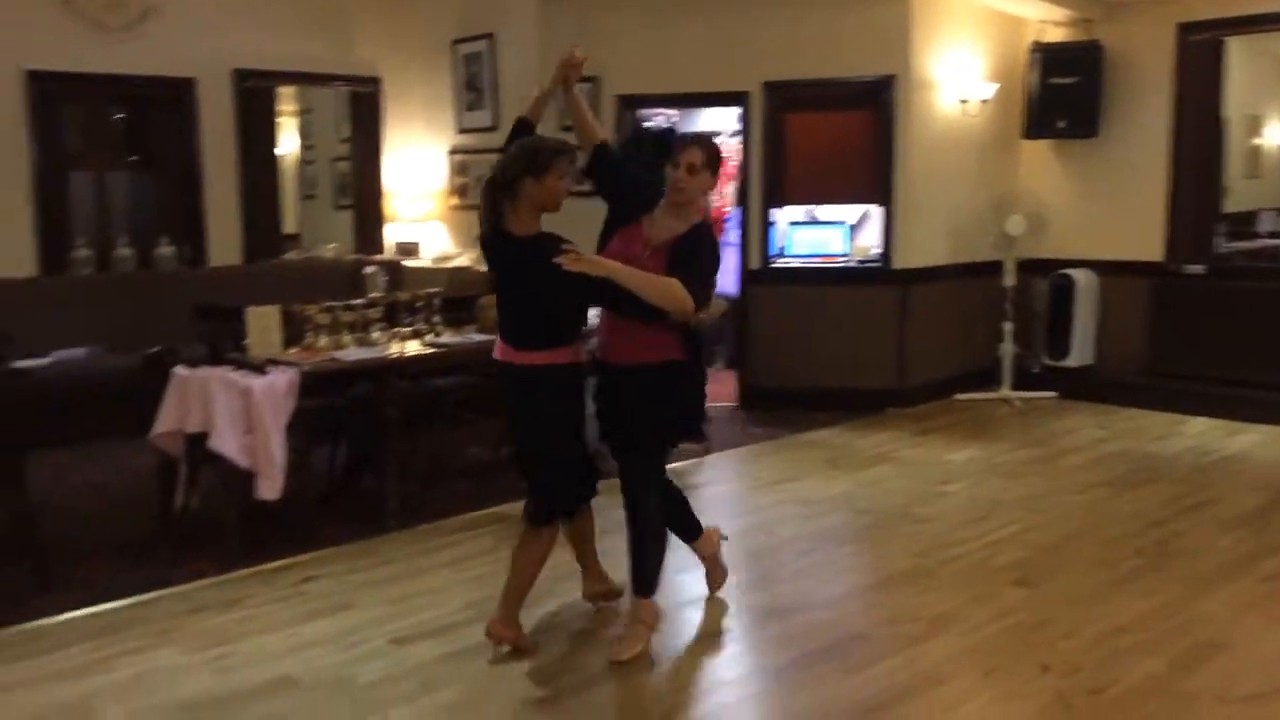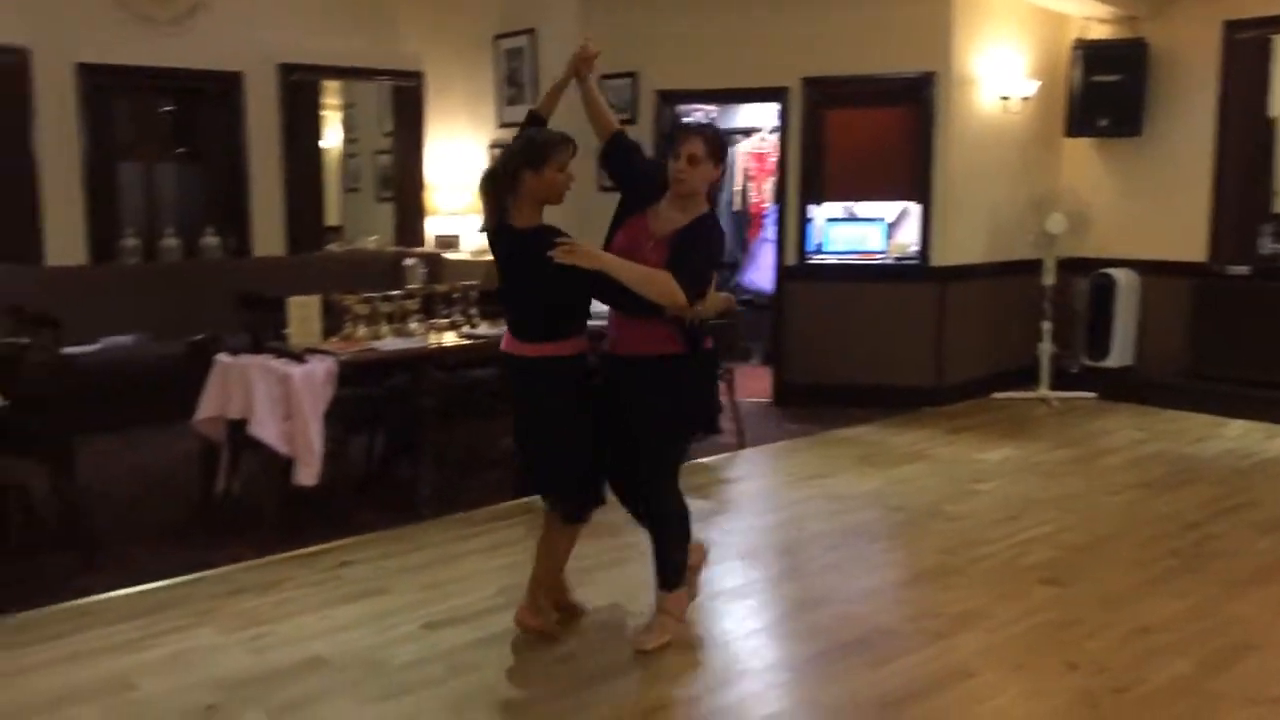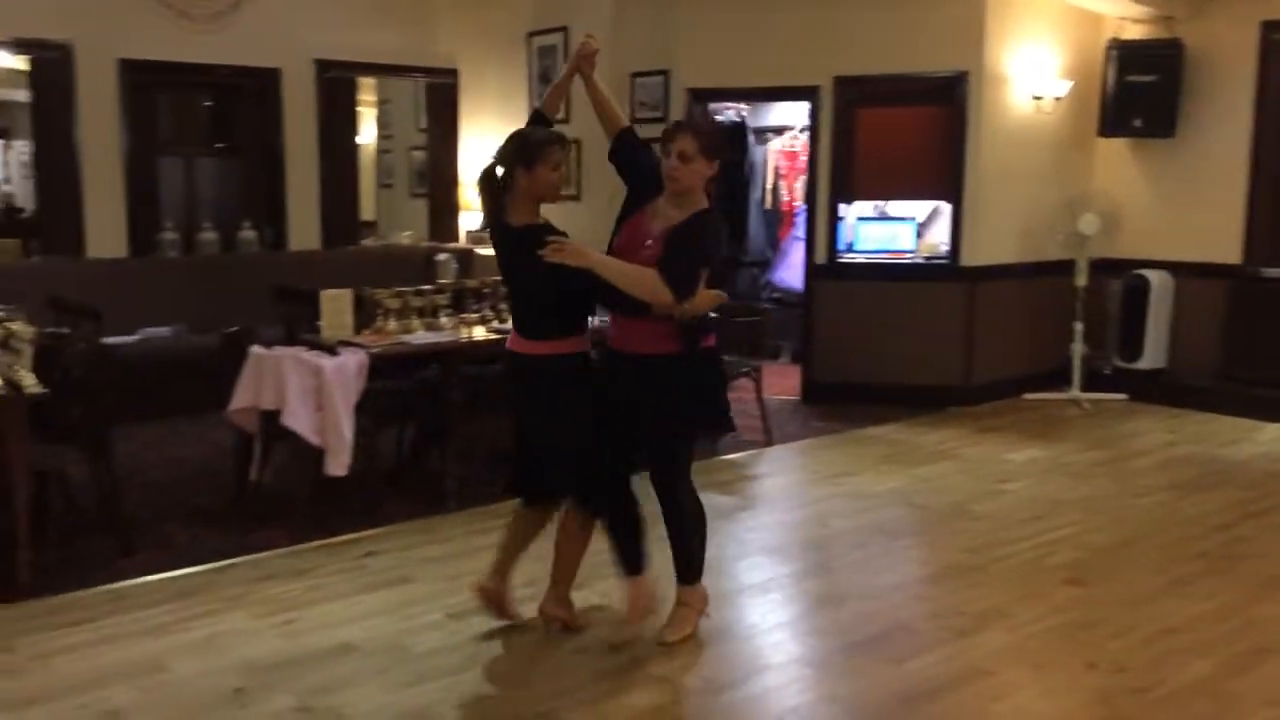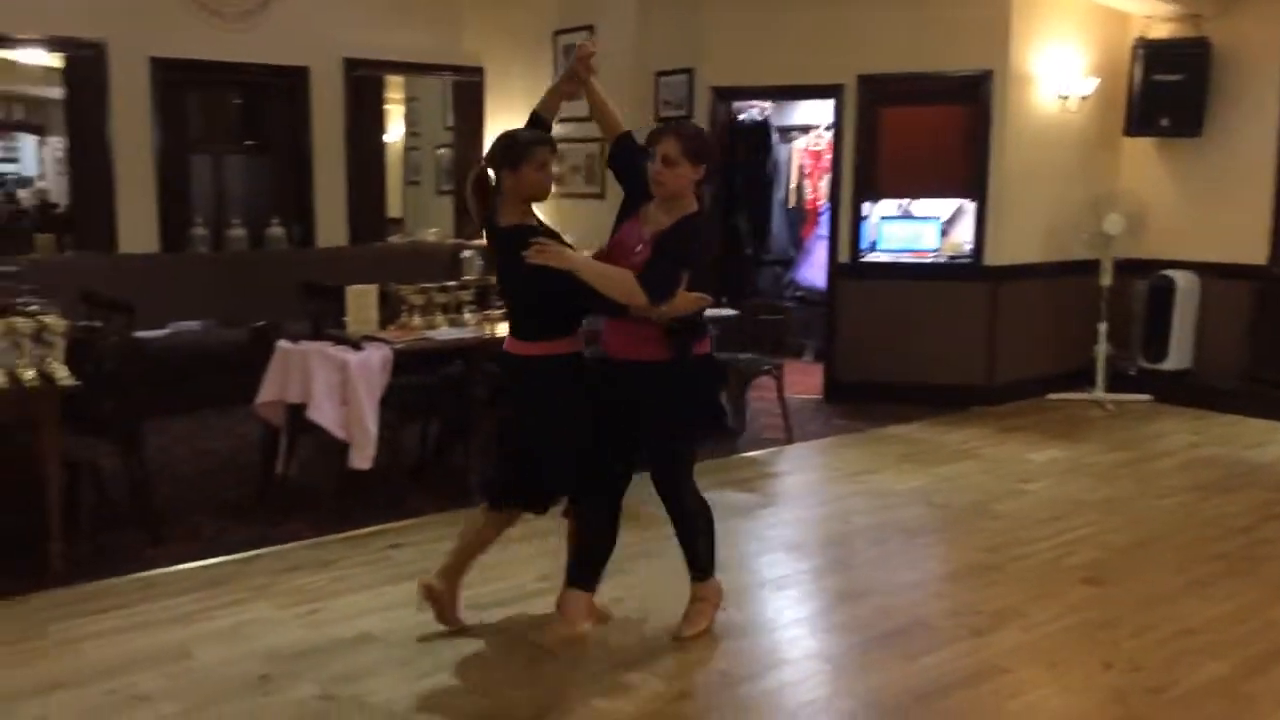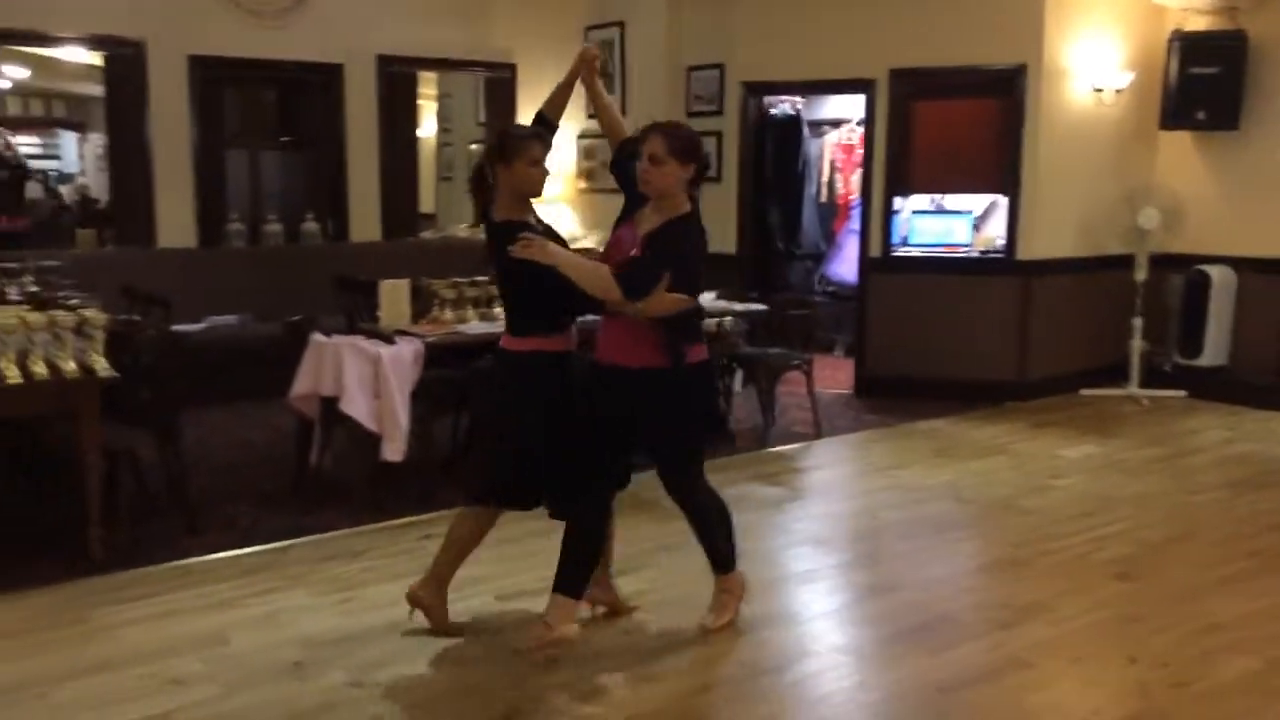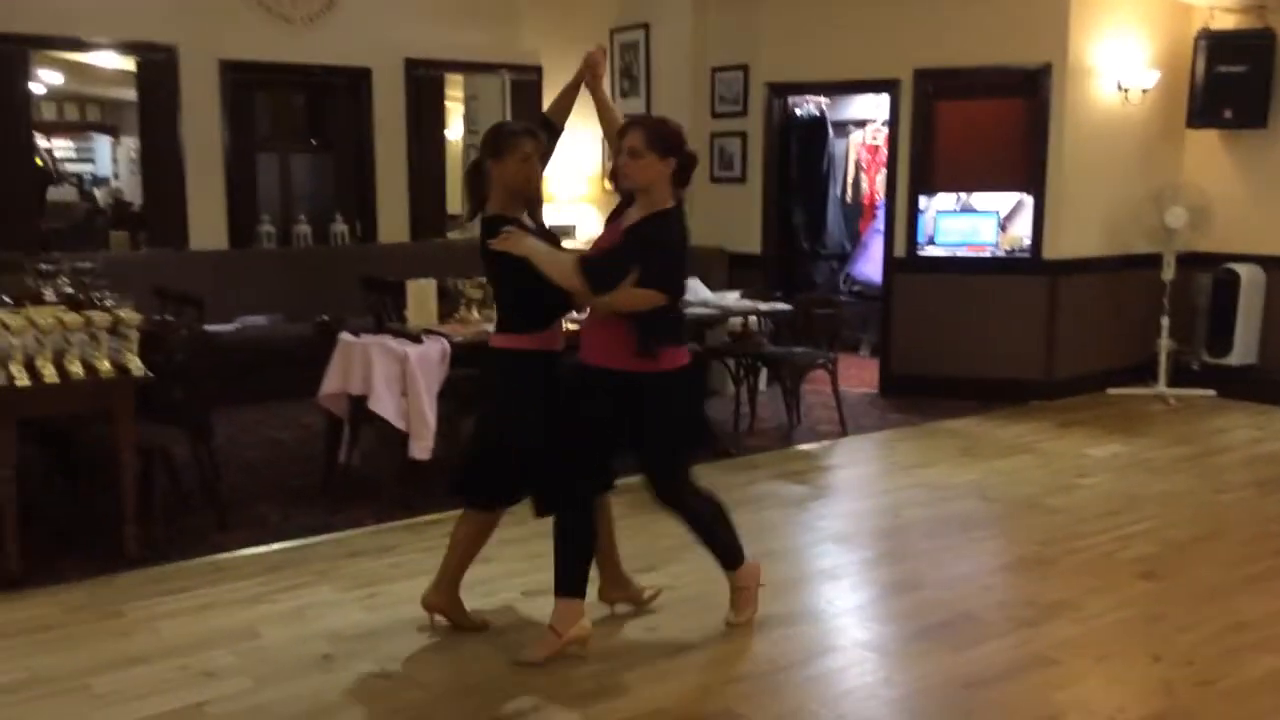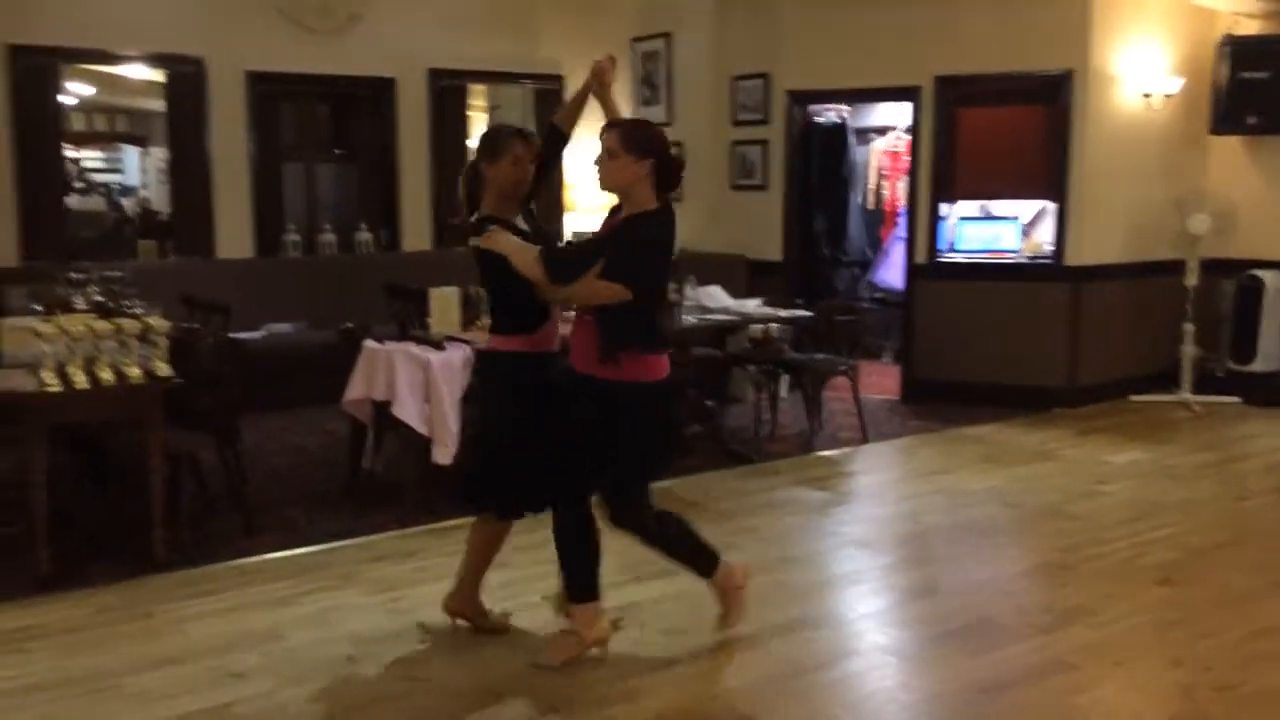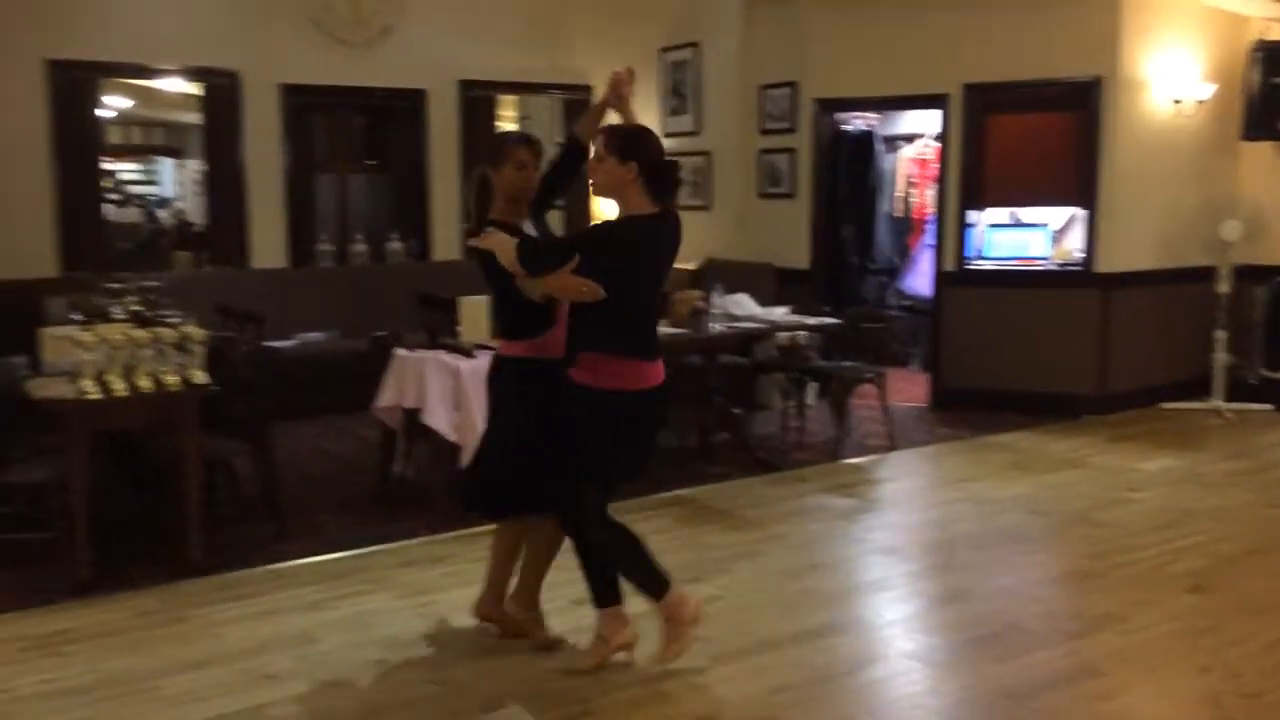
dt=0.1s
person 1, frame 1
left shoulder: (700, 241)
right shoulder: (637, 199)
left elbow: (682, 300)
right elbow: (596, 146)
left wrist: (606, 267)
right wrist: (569, 88)
left hip: (665, 376)
right hip: (617, 369)
left knee: (639, 481)
right knee: (645, 473)
left ankle: (643, 608)
right ankle: (704, 542)
person 1, frame 2
left shoulder: (706, 232)
right shoulder: (644, 190)
left elbow: (678, 295)
right elbow: (610, 134)
left wrist: (601, 259)
right wrist: (584, 78)
left hip: (673, 369)
right hip: (623, 362)
left knee: (655, 479)
right knee: (619, 471)
left ankle: (674, 600)
right ankle: (684, 547)
person 1, frame 3
left shoulder: (702, 230)
right shoulder: (647, 188)
left elbow: (665, 292)
right elbow: (619, 130)
left wrist: (591, 259)
right wrist: (587, 73)
left hip: (676, 367)
right hip: (625, 361)
left knee: (670, 478)
right knee: (609, 472)
left ankle: (692, 593)
right ankle: (637, 584)
person 1, frame 4
left shoulder: (692, 234)
right shoulder: (642, 199)
left elbow: (643, 293)
right elbow: (617, 135)
left wrist: (567, 260)
right wrist: (585, 79)
left hip: (673, 375)
right hip: (621, 369)
left knee: (673, 482)
right knee: (599, 480)
left ankle: (706, 590)
right ankle: (578, 603)
person 1, frame 5
left shoulder: (683, 236)
right shoulder: (640, 201)
left elbow: (620, 290)
right elbow: (618, 140)
left wrist: (553, 254)
right wrist: (590, 82)
left hip: (667, 380)
right hip: (615, 374)
left knee: (685, 484)
left ankle: (730, 582)
right ankle: (564, 611)
person 1, frame 6
left shoulder: (663, 234)
right shoulder: (631, 207)
left elbow: (585, 283)
left wrist: (528, 247)
right wrist: (592, 86)
left hip: (651, 382)
right hip: (600, 376)
left knee: (673, 488)
right knee: (574, 488)
left ankle: (741, 574)
right ankle: (569, 617)
person 1, frame 7
left shoulder: (642, 235)
right shoulder: (633, 215)
left elbow: (555, 276)
left wrist: (506, 242)
left hip: (629, 391)
right hip: (593, 384)
left knee: (628, 508)
right knee: (570, 497)
left ankle: (723, 574)
right ankle: (587, 618)
person 1, frame 8
left shoulder: (617, 240)
right shoulder: (660, 224)
left elbow: (532, 268)
right elbow: (659, 169)
left wrist: (497, 241)
right wrist: (616, 108)
left hip: (613, 391)
right hip: (630, 383)
left knee: (579, 504)
right knee: (585, 497)
left ankle: (674, 604)
right ankle: (613, 621)
person 2, frame 1
left shoulder: (497, 232)
right shoulder: (545, 254)
left elbow: (519, 142)
right elbow: (616, 296)
left wrist: (554, 84)
left hip: (519, 371)
right hip: (548, 378)
left knee: (571, 480)
right knee: (553, 499)
left ankle: (594, 578)
right ankle: (506, 617)
person 2, frame 2
left shoulder: (505, 223)
right shoulder: (543, 246)
left elbow: (530, 130)
right elbow: (614, 291)
left wrist: (569, 77)
left hip: (526, 365)
right hip: (554, 372)
left knee: (565, 482)
right knee: (575, 487)
left ankle: (551, 588)
right ankle: (538, 602)
person 2, frame 3
left shoulder: (505, 220)
right shoulder: (537, 243)
left elbow: (535, 129)
right elbow: (601, 291)
left wrist: (572, 75)
right wrist: (684, 305)
left hip: (533, 364)
right hip: (556, 368)
left knee: (546, 484)
right knee: (582, 484)
left ankle: (497, 578)
right ankle: (558, 600)
person 2, frame 4
left shoulder: (508, 224)
right shoulder: (520, 241)
left elbow: (533, 133)
right elbow: (582, 295)
left wrist: (566, 81)
right wrist: (662, 307)
left hip: (534, 366)
right hip: (547, 372)
left knee: (518, 488)
person 2, frame 5
left shoulder: (517, 216)
right shoulder: (511, 236)
left elbow: (541, 129)
right elbow: (567, 293)
left wrist: (577, 76)
left hip: (537, 363)
right hip: (538, 368)
person 2, frame 6
left shoulder: (521, 213)
right shoulder: (498, 231)
left elbow: (548, 130)
right elbow: (548, 295)
left wrist: (579, 80)
left hip: (538, 361)
right hip: (520, 367)
person 2, frame 7
left shoulder: (522, 214)
right shoulder: (486, 231)
left elbow: (554, 144)
right elbow: (524, 295)
left wrist: (589, 90)
left hip: (536, 362)
right hip: (514, 368)
left knee: (567, 475)
right knee: (506, 495)
person 2, frame 8
left shoulder: (526, 218)
right shoulder: (491, 234)
right elbow: (525, 292)
right wrist: (558, 289)
left hip: (547, 367)
right hip: (521, 373)
left knee: (529, 497)
right knee: (545, 495)
left ankle: (497, 599)
right ankle: (522, 603)
